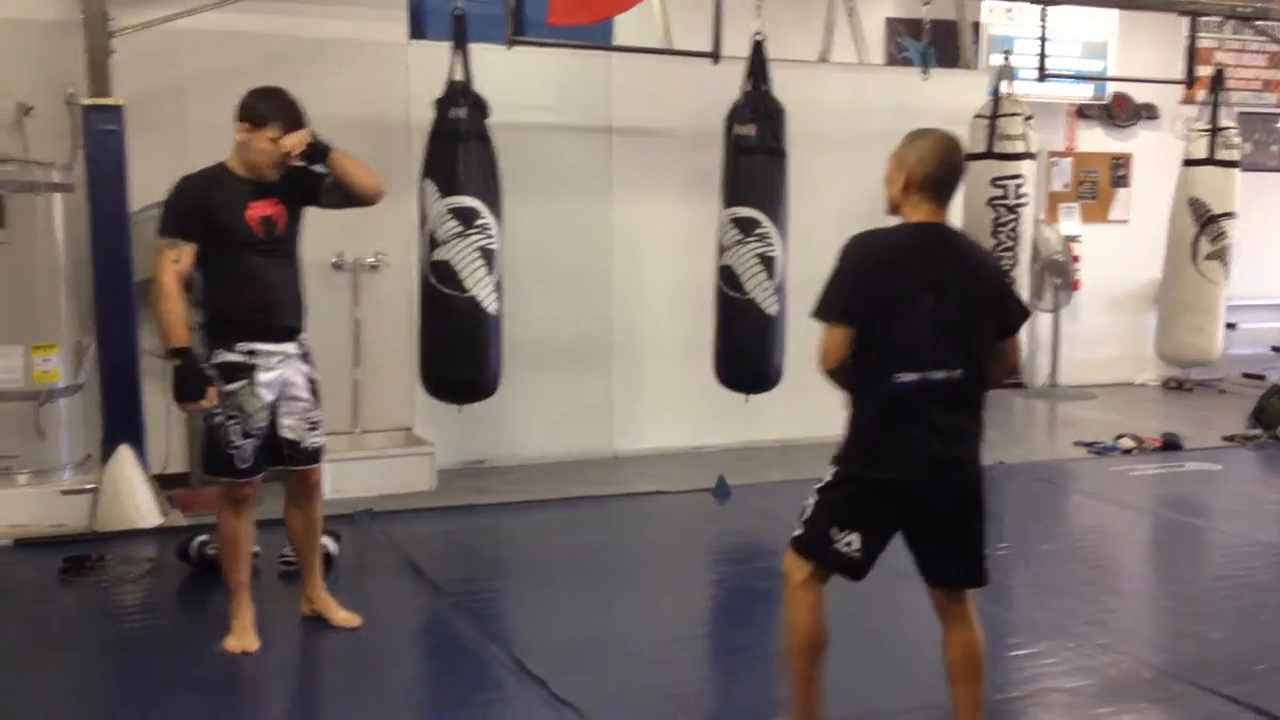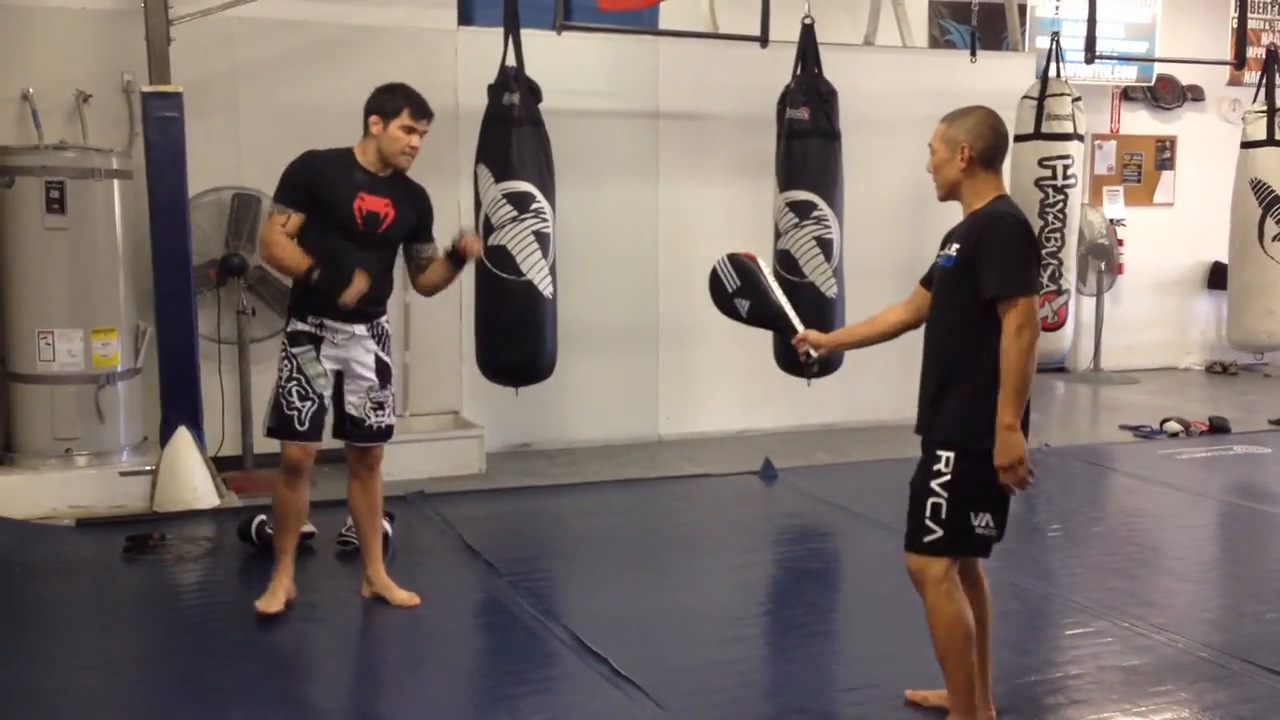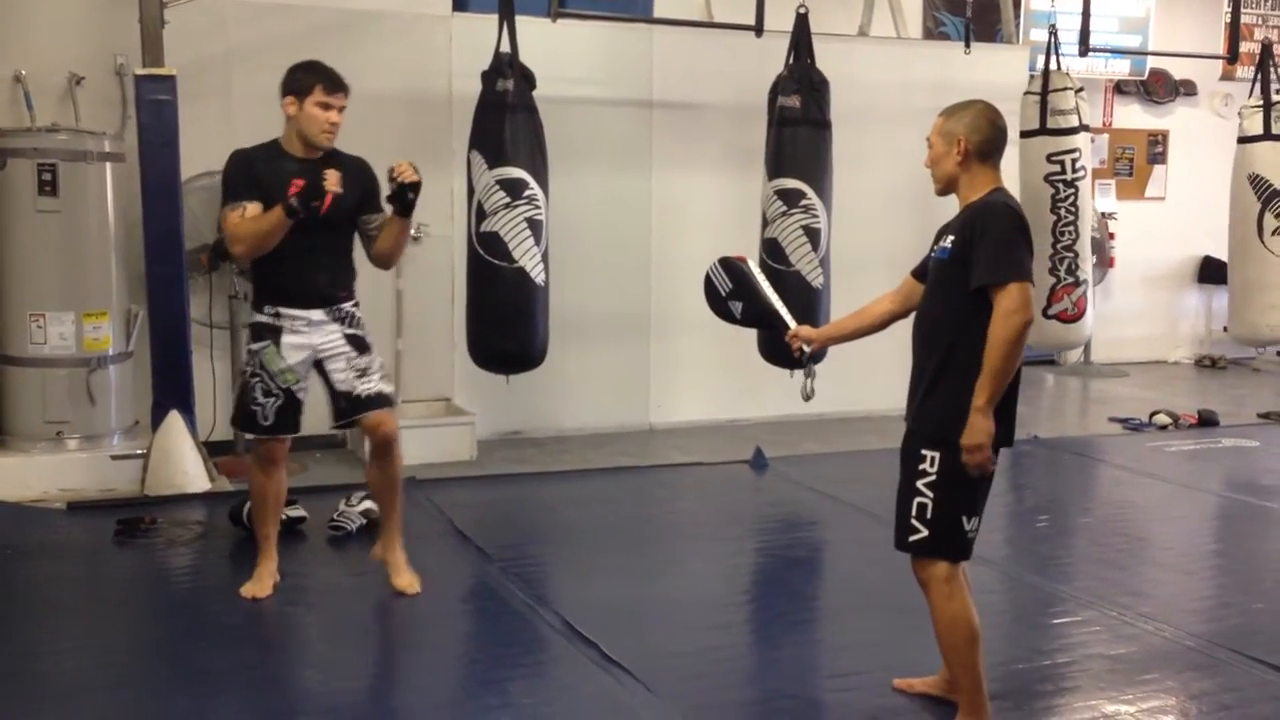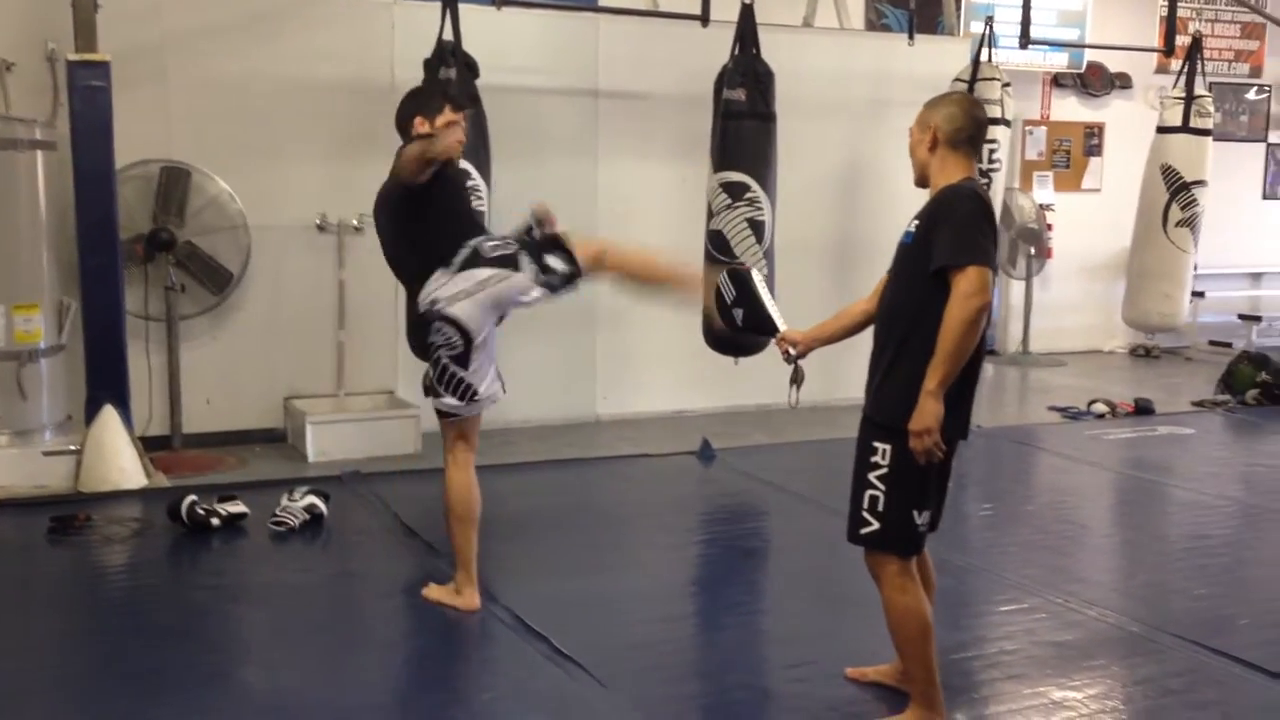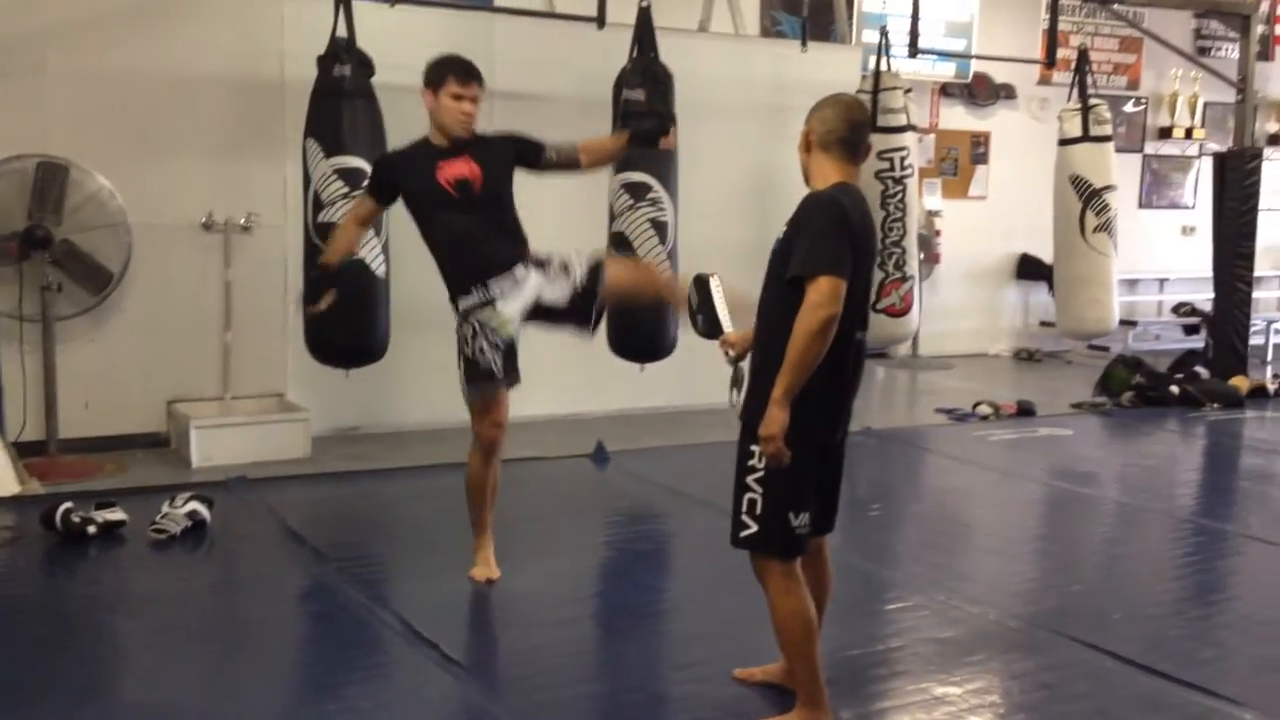
dt=1s
person 1, frame 1
left shoulder: (871, 252)
right shoulder: (984, 267)
left elbow: (833, 358)
right elbow: (1006, 362)
left hip: (879, 457)
right hip: (956, 463)
left knee: (801, 573)
right knee: (953, 601)
person 1, frame 2
left shoulder: (1001, 225)
right shoulder: (968, 230)
left elbow: (1021, 324)
right elbow: (912, 310)
left wrist: (1008, 427)
right wrist: (831, 341)
left hip: (972, 431)
right hip: (955, 425)
left knee: (930, 564)
right knee: (958, 559)
person 1, frame 3
left shoulder: (995, 217)
right shoulder: (961, 225)
left elbow: (1015, 313)
right elbow: (899, 301)
left wrist: (982, 411)
right wrist: (821, 335)
left hip: (960, 425)
right hip: (936, 419)
left knee: (935, 562)
right knee: (941, 556)
person 1, frame 4
left shoulder: (961, 203)
right shoulder: (941, 208)
left elbow: (973, 296)
right elbow: (884, 298)
left wrist: (933, 395)
right wrist: (810, 338)
left hip: (916, 414)
right hip: (900, 408)
left knee: (888, 555)
right knee: (907, 546)
right ankle: (909, 667)
person 1, frame 5
left shoulder: (823, 208)
right shoulder: (852, 208)
left elbow: (823, 308)
left wrist: (779, 401)
right wrist: (747, 339)
left hip: (792, 414)
right hip: (821, 412)
left knee: (773, 557)
right knee: (807, 543)
right ankle: (796, 667)
person 2, frame 1
left shoulder: (292, 183)
right shoulder: (198, 192)
left elbow: (371, 191)
right elbow: (170, 281)
left wrist: (321, 150)
right wrist: (184, 361)
left hip: (292, 352)
right hip: (235, 358)
left knee: (307, 480)
right knee: (239, 489)
left ankle: (315, 593)
right ankle: (241, 612)
person 2, frame 2
left shoulder: (413, 198)
right shoulder: (315, 169)
left elbow: (424, 277)
right elbow: (273, 241)
left wrist: (456, 259)
right wrist: (322, 279)
left hip: (370, 335)
right hip: (313, 330)
left knee: (367, 457)
right knee: (297, 457)
left ankle: (375, 574)
right ankle: (283, 575)
person 2, frame 3
left shoulder: (355, 172)
right shoulder: (249, 165)
left elbow: (384, 256)
right elbow: (241, 246)
left wrist: (403, 206)
right wrist: (298, 202)
left hip: (339, 319)
right hip: (278, 324)
left knee: (383, 428)
right knee: (270, 448)
left ankle: (391, 547)
right ankle: (267, 562)
person 2, frame 4
left shoulder: (389, 202)
right shoulder: (421, 159)
right elbow: (419, 162)
right wrist: (433, 147)
left hip: (442, 308)
right hip: (489, 266)
left knee: (460, 445)
right knee: (600, 253)
left ankle: (464, 586)
right ankle: (702, 288)
person 2, frame 5
left shoulder: (500, 149)
right shoulder: (402, 166)
left elbow: (579, 157)
right elbow: (355, 221)
left wrist: (636, 138)
right wrist: (327, 274)
left hip: (531, 277)
right hip: (483, 306)
left knee: (637, 280)
right knee: (490, 431)
right ankle: (483, 546)
